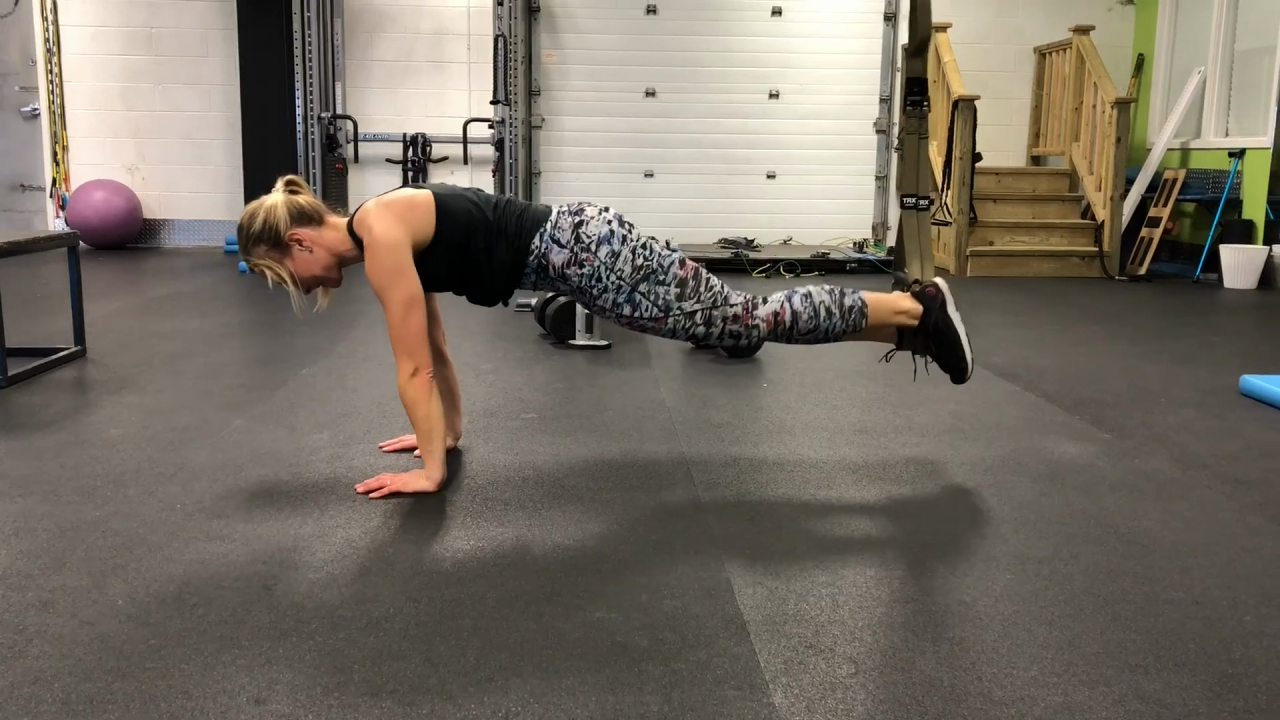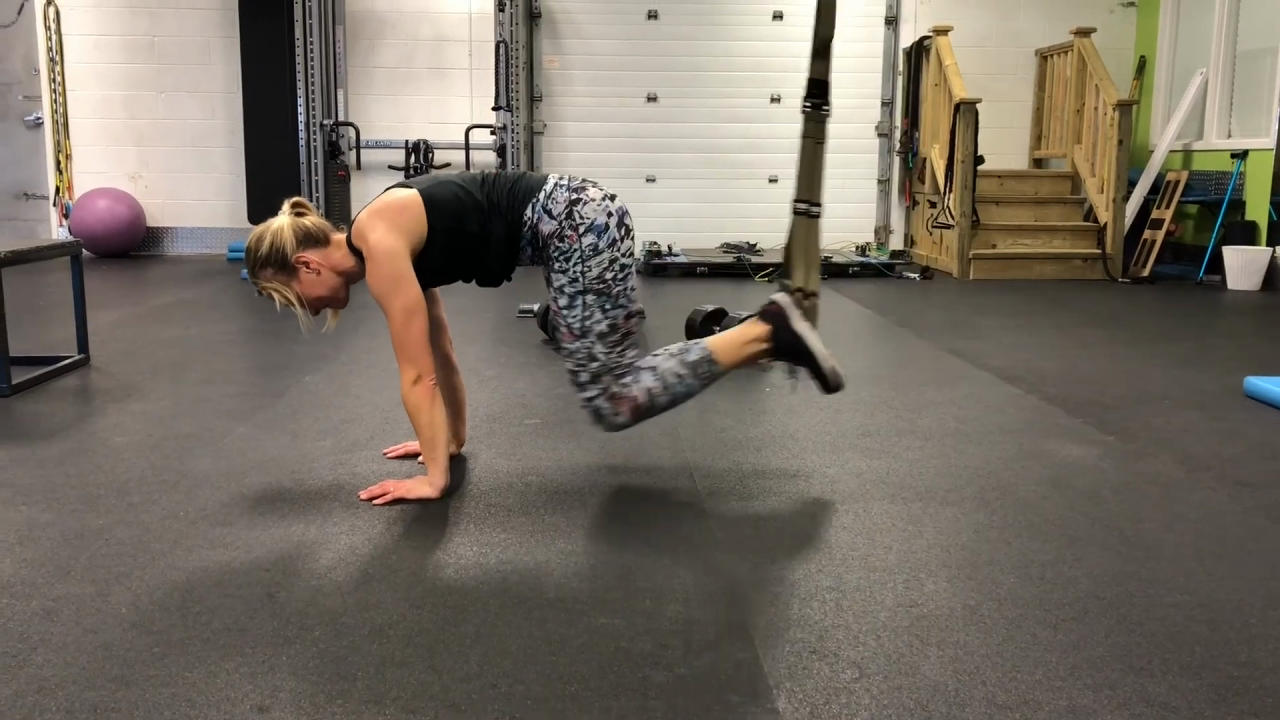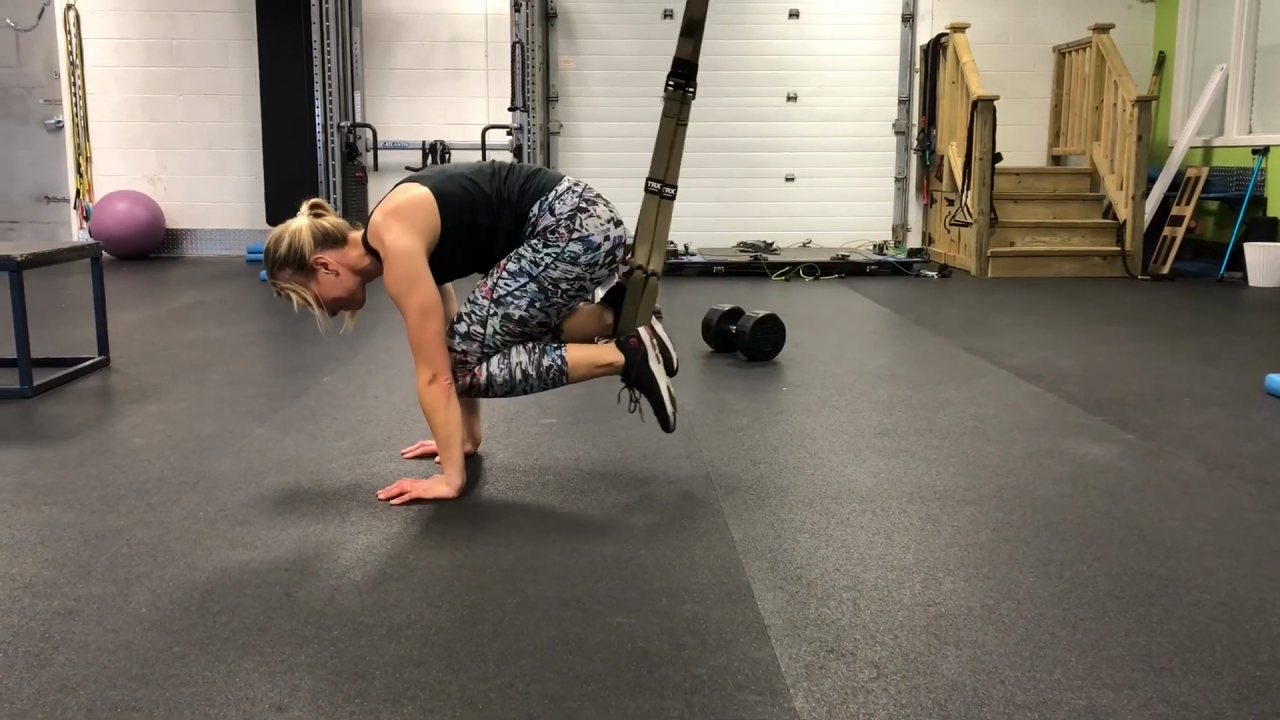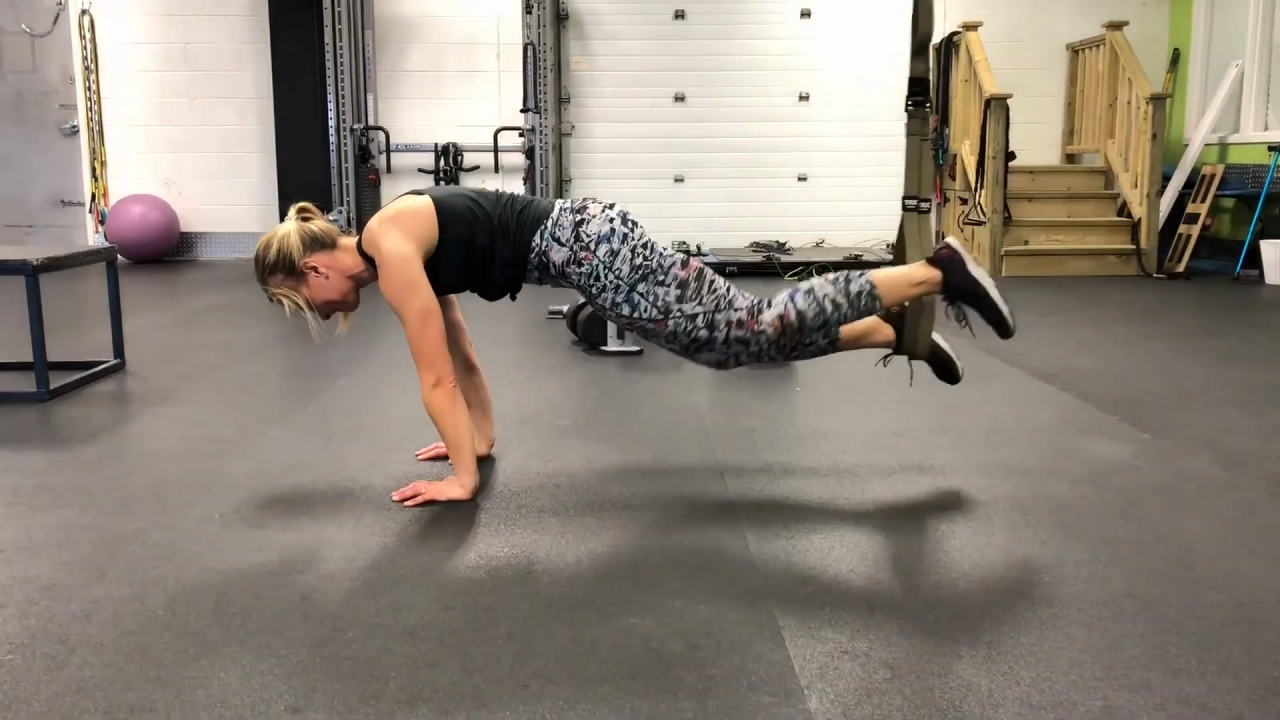
dt=1s
person 1, frame 1
left shoulder: (379, 235)
right shoulder: (388, 237)
left elbow: (414, 366)
right elbow: (434, 352)
left wrist: (432, 470)
right wrist: (447, 430)
left hip: (583, 251)
right hip: (573, 250)
left knee: (748, 321)
right knee: (745, 321)
left ankle: (914, 308)
right ankle: (908, 330)
person 1, frame 2
left shoulder: (379, 245)
right shoulder: (393, 244)
left elbow: (417, 373)
right elbow: (437, 353)
left wrist: (434, 477)
right wrist: (452, 437)
left hip: (575, 220)
right hip: (573, 218)
left knee: (614, 403)
right knee: (616, 382)
left ankle: (767, 331)
right ankle: (769, 336)
person 1, frame 3
left shoulder: (395, 244)
right shoulder: (399, 233)
left elbow: (435, 372)
right elbow: (451, 343)
left wrist: (450, 476)
right wrist: (467, 436)
left hip: (574, 227)
right hip: (581, 224)
left knee: (459, 362)
right knee: (479, 350)
left ankle: (622, 356)
right ankle: (612, 317)
person 1, frame 4
left shoulder: (388, 249)
right shoulder: (408, 249)
left elbow: (437, 378)
right elbow: (460, 356)
left wrist: (463, 477)
right wrist: (480, 438)
left hip: (585, 245)
right hip: (585, 242)
left knee: (750, 328)
right knee: (742, 335)
left ankle: (936, 275)
right ankle: (896, 335)
